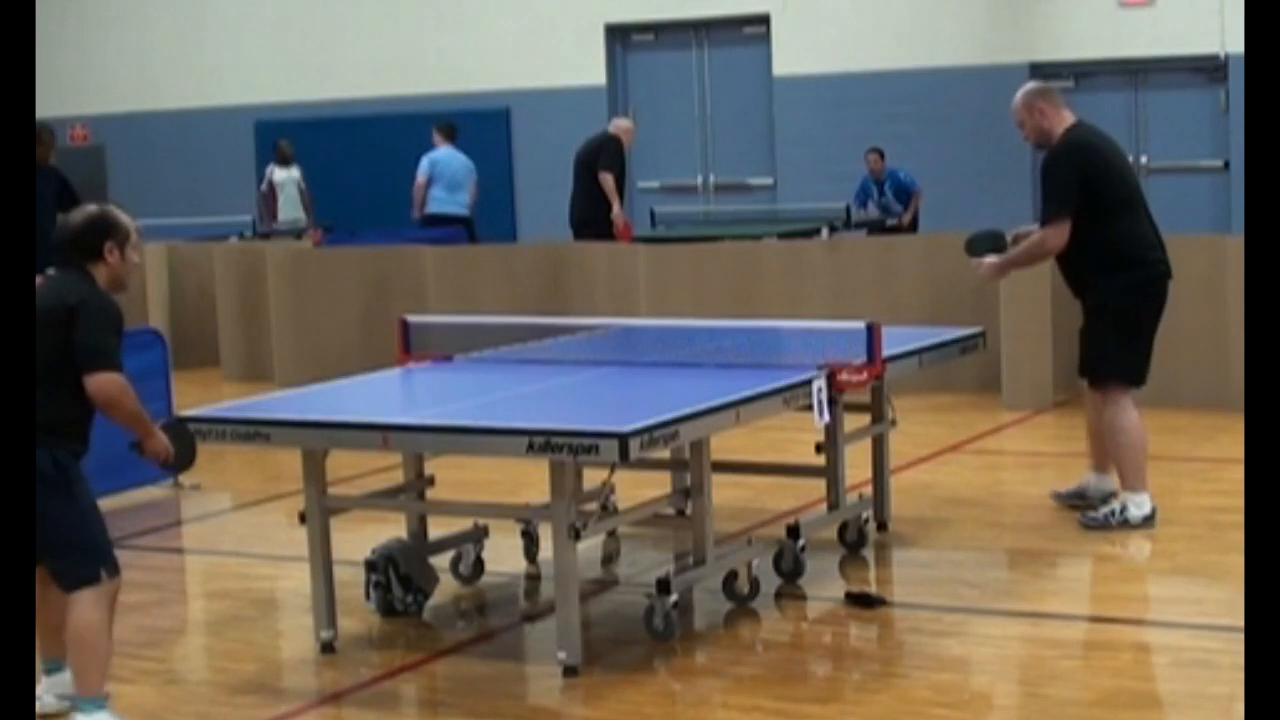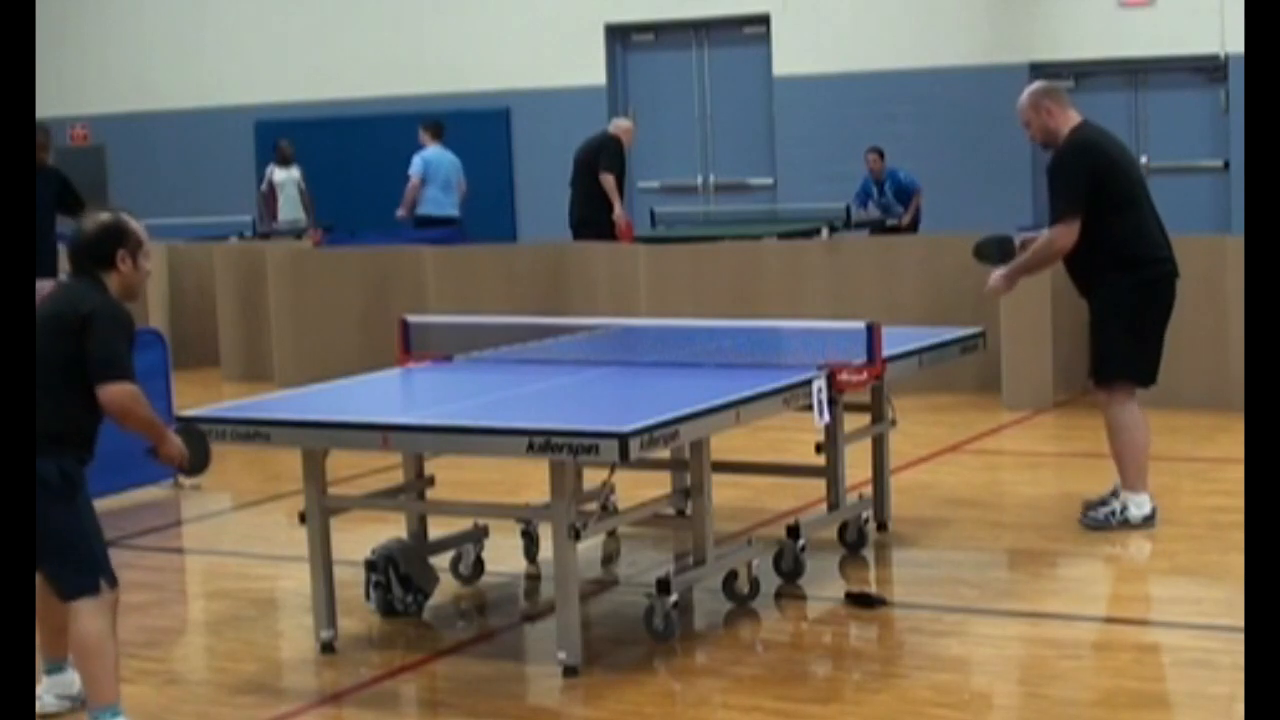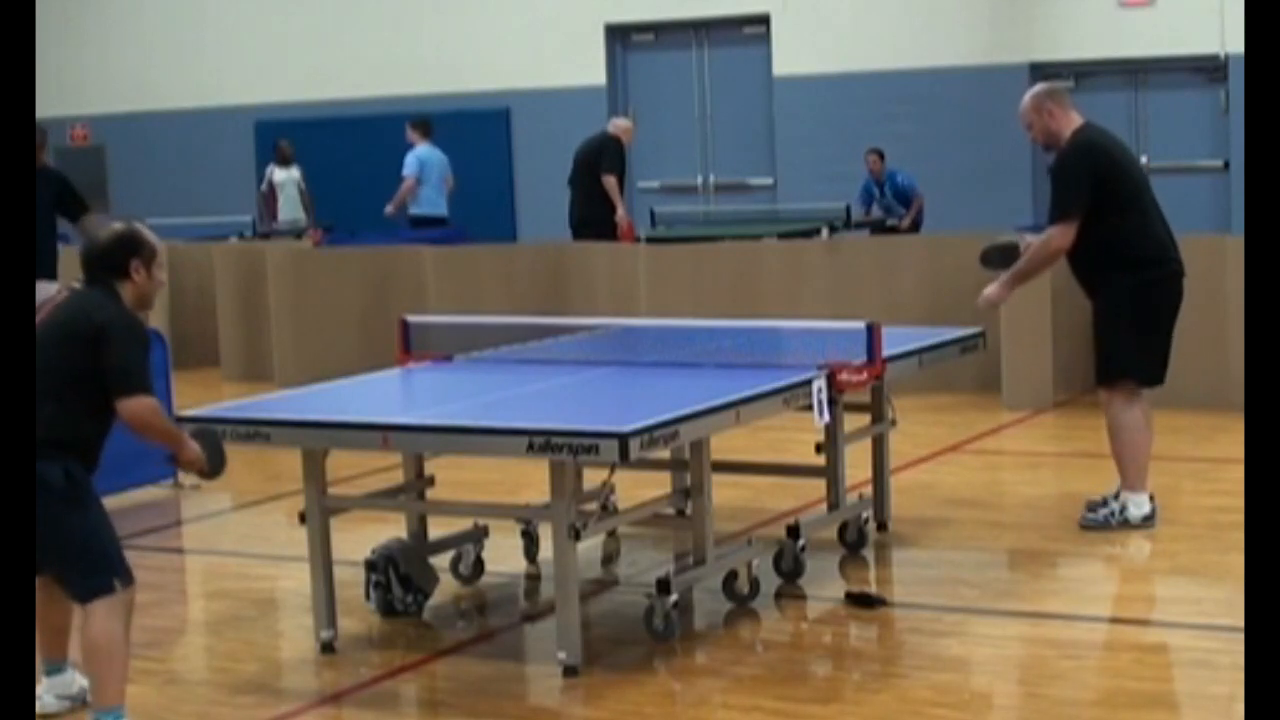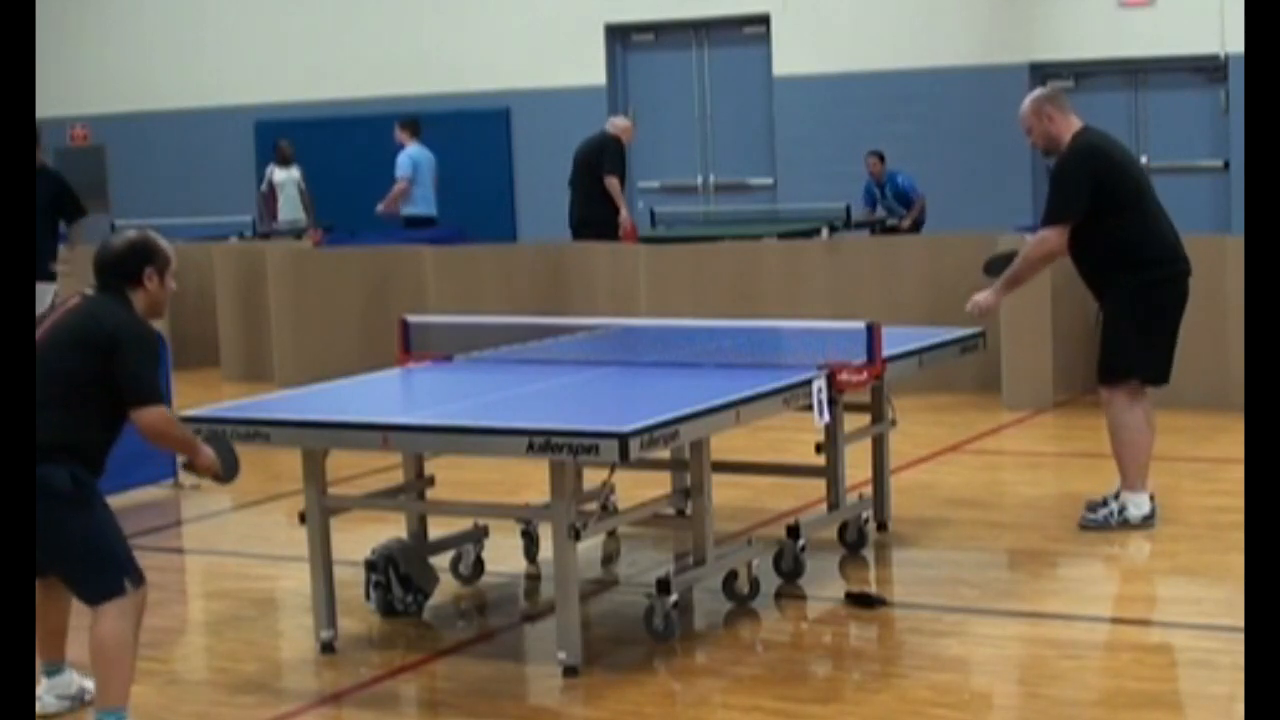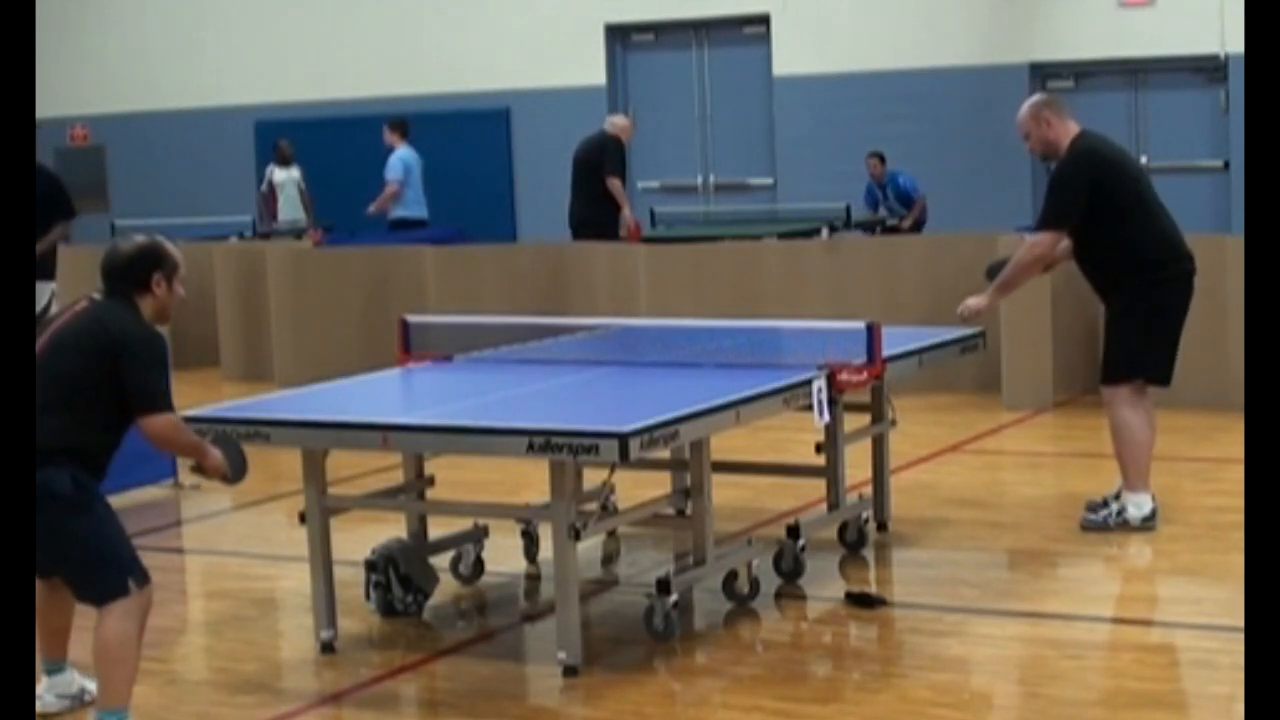
dt=0.4s
person 1, frame 1
left shoulder: (51, 293)
right shoulder: (93, 303)
right elbow: (104, 386)
right wrist: (149, 433)
left hip: (42, 453)
right hip: (44, 456)
left knee: (53, 566)
right knee: (94, 580)
person 1, frame 2
left shoulder: (60, 301)
right shoulder: (105, 313)
right elbow: (117, 397)
right wrist: (163, 438)
left hip: (45, 458)
right hip: (48, 463)
left knee: (58, 569)
right knee: (92, 591)
person 1, frame 3
left shoulder: (68, 308)
right shoulder: (118, 323)
right elbow: (136, 409)
right wrist: (181, 444)
left hip: (45, 463)
right hip: (48, 469)
left knee: (58, 569)
right knee: (108, 591)
person 1, frame 4
left shoulder: (74, 312)
right shoulder: (130, 331)
right elbow: (150, 419)
right wrist: (195, 450)
left hip: (46, 467)
right hip: (51, 474)
left knee: (57, 569)
right knee: (120, 593)
person 1, frame 5
left shoulder: (83, 316)
right shoulder: (137, 336)
right elbow: (158, 425)
right wrist: (204, 452)
left hip: (45, 470)
right hip: (50, 477)
left knee: (61, 569)
right knee: (126, 594)
person 2, frame 1
left shoulder: (1064, 156)
right shoulder: (1090, 142)
left elbow: (1055, 240)
left wrist: (1003, 264)
right wrist: (1032, 235)
left hip: (1123, 284)
right hip: (1133, 278)
left knee: (1113, 390)
right knee: (1099, 384)
left ankle: (1137, 503)
right ankle: (1100, 484)
person 2, frame 2
left shoulder: (1071, 155)
right shoulder: (1096, 142)
left elbow: (1064, 239)
left wrist: (1011, 273)
right wrist: (1037, 241)
left hip: (1128, 284)
right hip: (1142, 277)
left knee: (1117, 389)
right knee: (1114, 387)
left ankle: (1137, 503)
right ankle: (1129, 489)
person 2, frame 3
left shoulder: (1075, 156)
right shoulder: (1097, 144)
left elbow: (1060, 239)
left wrist: (1007, 283)
right wrist: (1036, 250)
left hip: (1134, 284)
right hip: (1148, 278)
left knee: (1118, 390)
right knee: (1128, 389)
left ankle: (1136, 504)
right ankle: (1133, 491)
person 2, frame 4
left shoulder: (1077, 159)
right shoulder: (1095, 149)
left elbow: (1050, 241)
left wrist: (997, 291)
right wrist: (1044, 253)
left hip: (1142, 284)
right hip: (1154, 278)
left knee: (1119, 390)
right knee: (1131, 388)
left ankle: (1135, 503)
right ankle: (1134, 492)
person 2, frame 5
left shoulder: (1077, 165)
right shoulder: (1092, 154)
left elbow: (1040, 246)
left wrist: (989, 296)
right wrist: (1055, 257)
left hip: (1148, 284)
right hip: (1156, 279)
left knee: (1120, 390)
right knee: (1132, 388)
left ankle: (1137, 505)
right ankle: (1135, 492)
